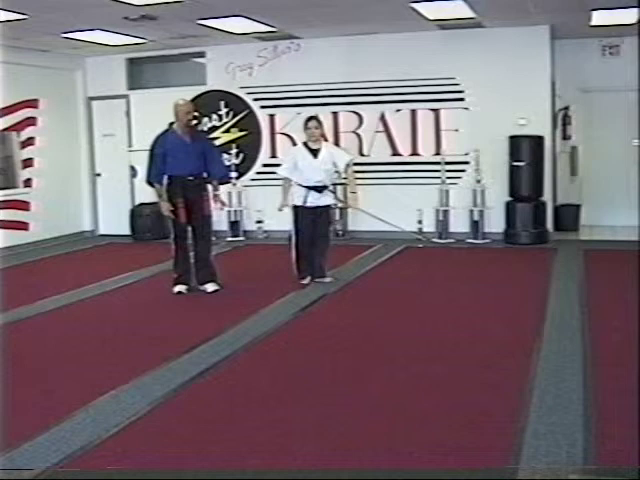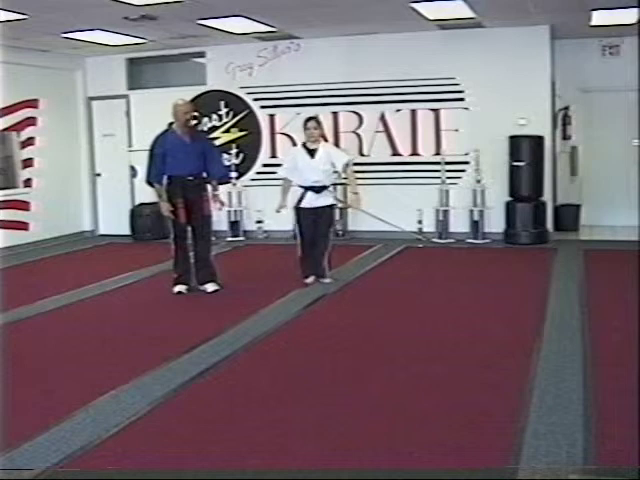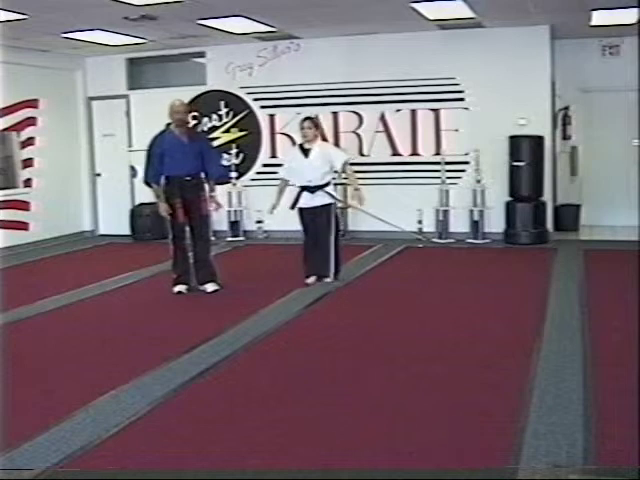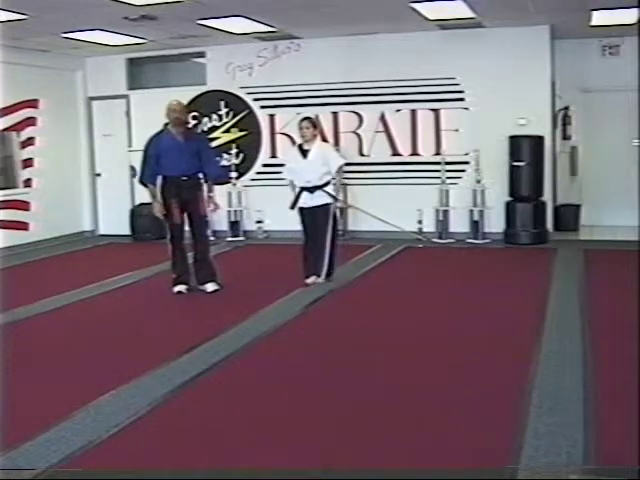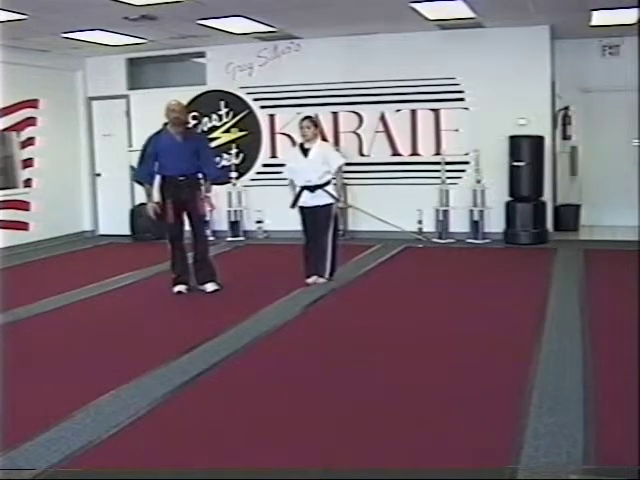
dt=0.2s
person 1, frame 1
left shoulder: (201, 139)
right shoulder: (164, 140)
left elbow: (213, 166)
right elbow: (157, 173)
left wrist: (216, 192)
right wrist: (162, 199)
left hip: (199, 187)
right hip: (176, 189)
left knee: (203, 234)
right knee: (180, 236)
left ankle: (206, 279)
right ankle: (181, 280)
person 1, frame 2
left shoulder: (201, 139)
right shoulder: (163, 140)
left elbow: (212, 167)
right elbow: (156, 173)
left wrist: (214, 192)
right wrist: (162, 200)
left hip: (198, 187)
right hip: (176, 189)
left knee: (203, 234)
right knee: (180, 236)
left ankle: (206, 279)
right ankle: (181, 280)
person 1, frame 3
left shoulder: (199, 139)
right shoulder: (161, 141)
left elbow: (210, 167)
right elbow: (154, 173)
left wrist: (212, 193)
right wrist: (160, 200)
left hip: (196, 187)
right hip: (174, 189)
left knee: (202, 234)
right knee: (178, 236)
left ankle: (206, 279)
right ankle: (181, 280)
person 1, frame 4
left shoulder: (197, 139)
right shoulder: (158, 141)
left elbow: (208, 167)
right elbow: (150, 173)
left wrist: (210, 194)
right wrist: (155, 200)
left hip: (193, 187)
right hip: (171, 189)
left knee: (200, 233)
right knee: (176, 236)
left ankle: (206, 279)
right ankle: (180, 280)
person 1, frame 5
left shoulder: (196, 139)
right shoulder: (157, 140)
left elbow: (207, 167)
right elbow: (147, 171)
left wrist: (207, 194)
right wrist: (150, 200)
left hip: (192, 186)
right hip: (170, 188)
left knee: (200, 233)
right knee: (175, 236)
left ankle: (206, 279)
right ankle: (180, 280)
person 2, frame 1
left shoulder: (331, 150)
right shoulder: (296, 151)
left elbow: (348, 170)
right elbow: (287, 177)
left wrist: (352, 192)
right wrist: (285, 199)
left hip: (324, 199)
right hip: (303, 199)
left knee: (321, 237)
right knee: (303, 237)
left ankle: (319, 273)
right ankle: (305, 273)
person 2, frame 2
left shoulder: (329, 150)
right shoulder: (296, 152)
left elbow: (348, 170)
right elbow: (287, 178)
left wrist: (354, 193)
right wrist: (283, 200)
left hip: (324, 199)
right hip: (305, 200)
left knee: (323, 237)
right knee: (306, 238)
left ankle: (322, 273)
right ankle: (310, 273)
person 2, frame 3
left shoulder: (326, 148)
right shoulder: (294, 153)
left elbow: (345, 168)
right elbow: (285, 178)
left wrist: (356, 190)
right wrist: (277, 200)
left hip: (324, 198)
right hip: (305, 199)
left knee: (327, 237)
right knee: (310, 238)
left ankle: (328, 273)
right ankle: (312, 272)
person 2, frame 4
left shoulder: (325, 148)
right shoulder: (294, 153)
left elbow: (338, 172)
right elbow: (291, 178)
left wrist: (338, 196)
right wrist: (296, 197)
left hip: (323, 198)
right hip: (305, 199)
left knee: (324, 236)
right knee: (309, 237)
left ankle: (323, 273)
right ankle: (311, 272)
person 2, frame 5
left shoulder: (325, 148)
right shoulder: (295, 152)
left elbow: (337, 172)
right elbow: (291, 178)
left wrist: (339, 197)
right wrist: (295, 198)
left hip: (324, 198)
right hip: (305, 199)
left knee: (324, 236)
right knee: (310, 237)
left ankle: (324, 272)
right ankle: (312, 272)
